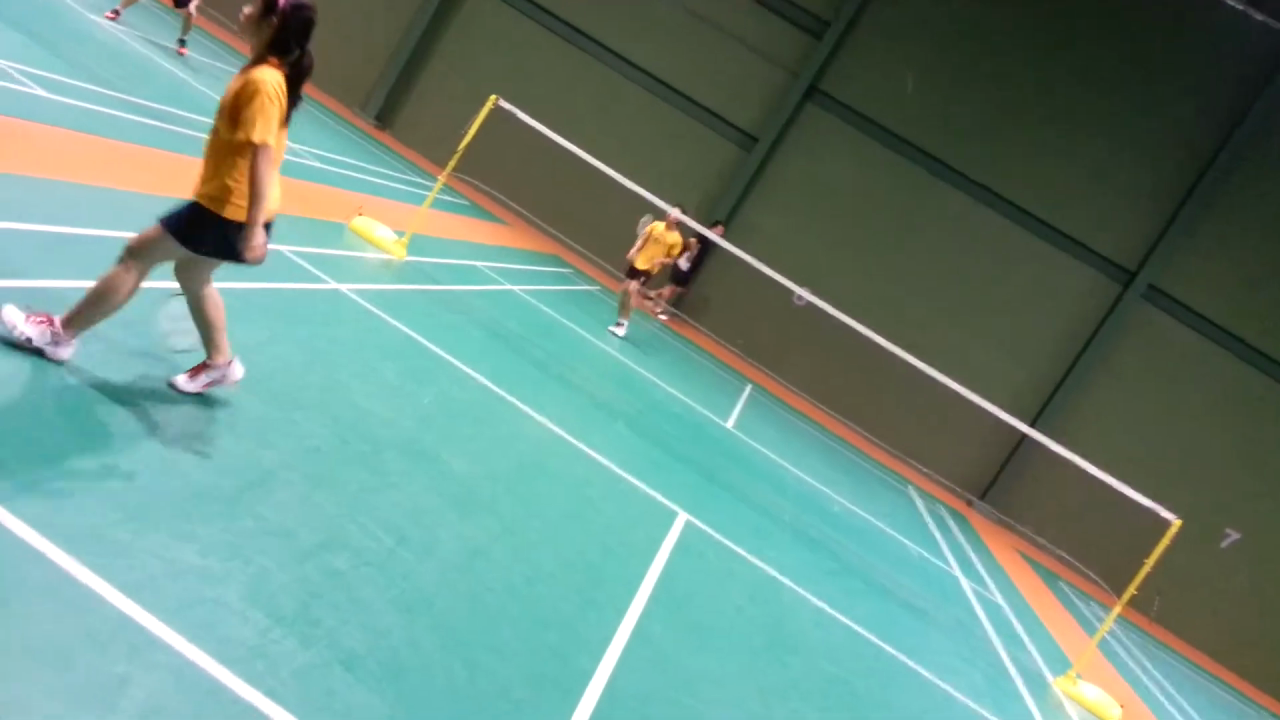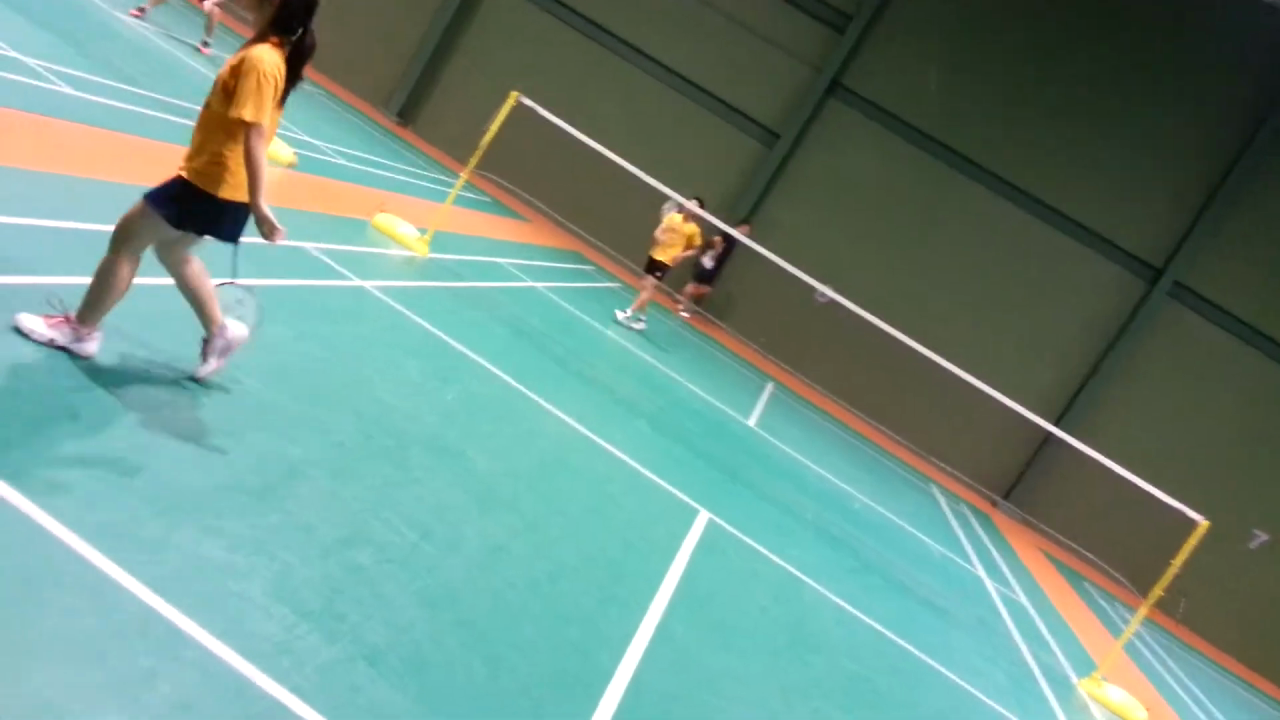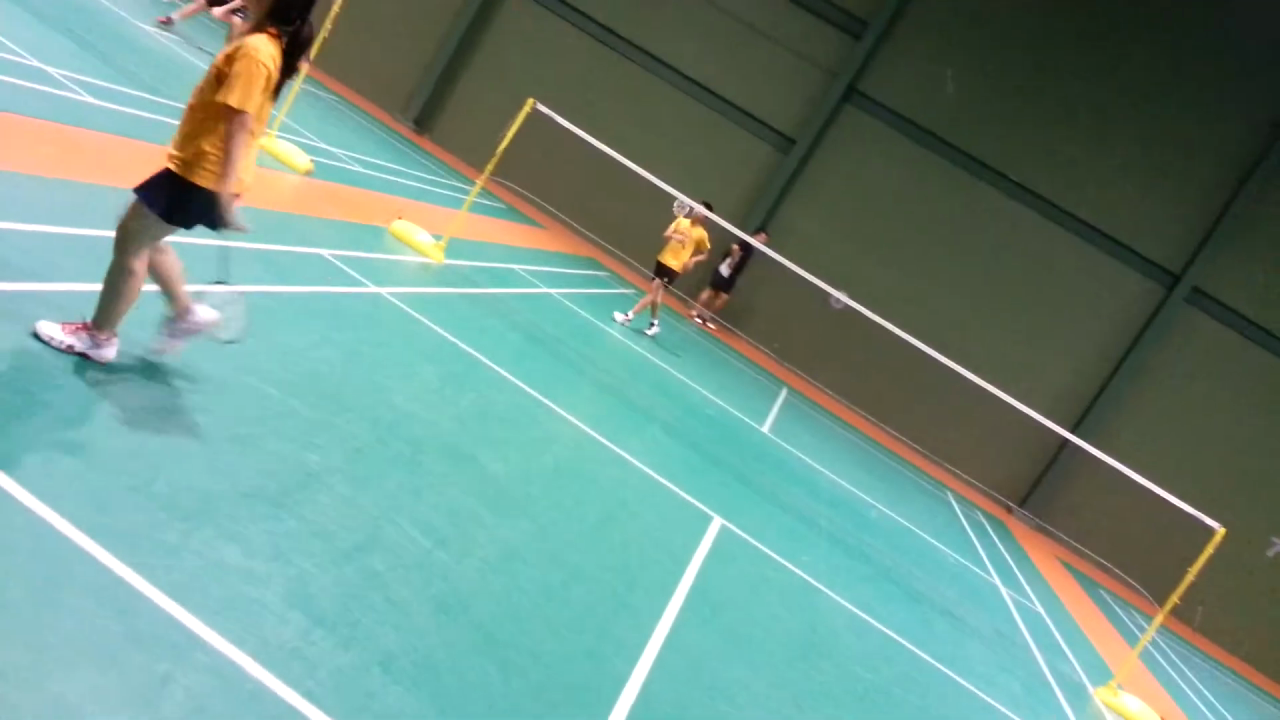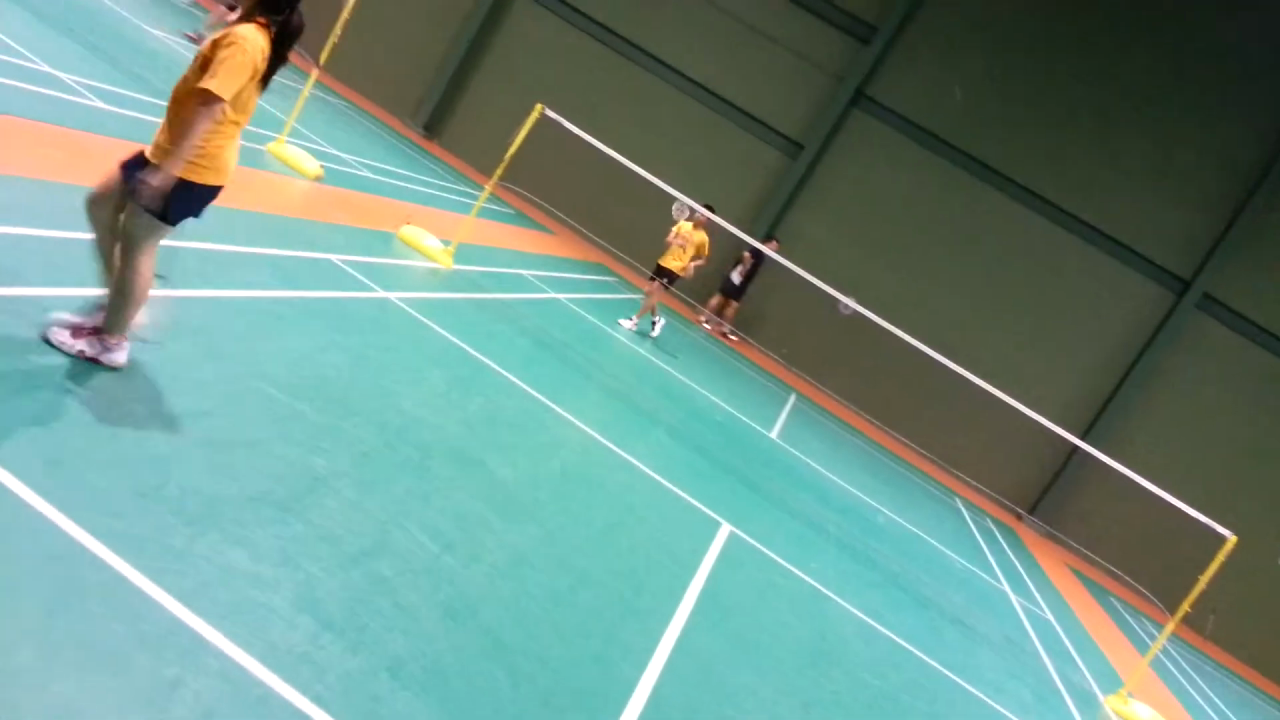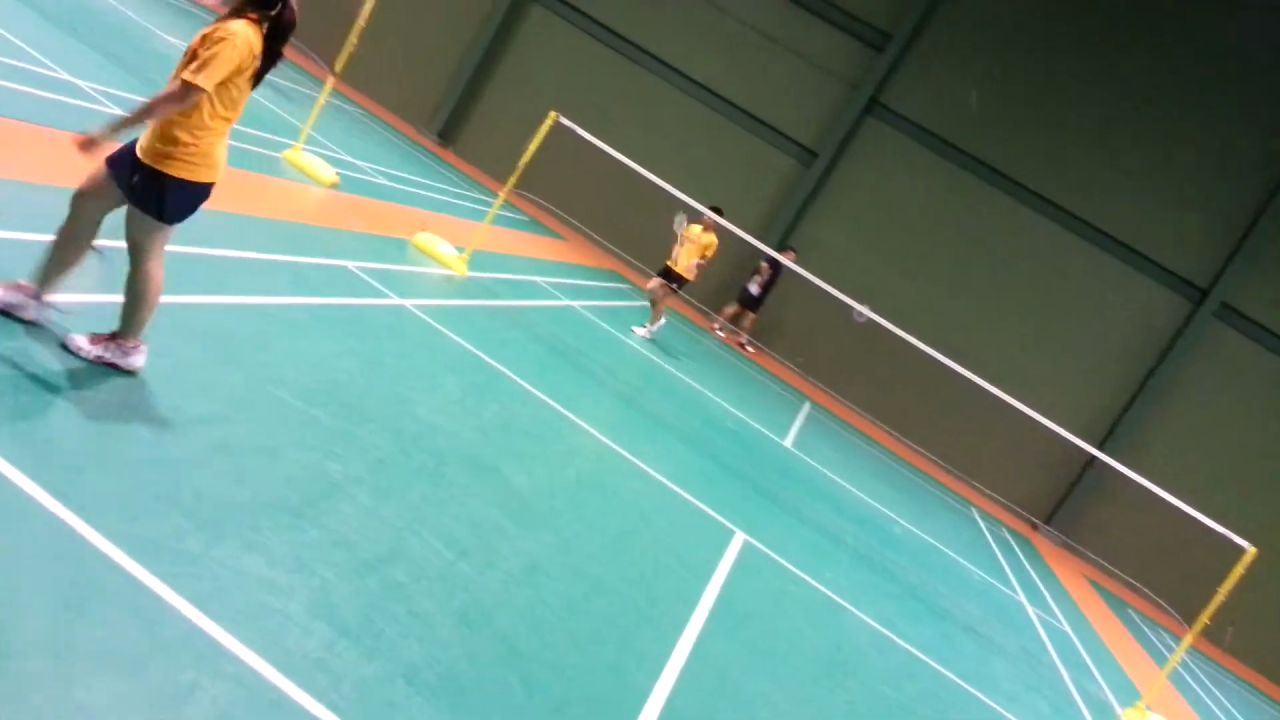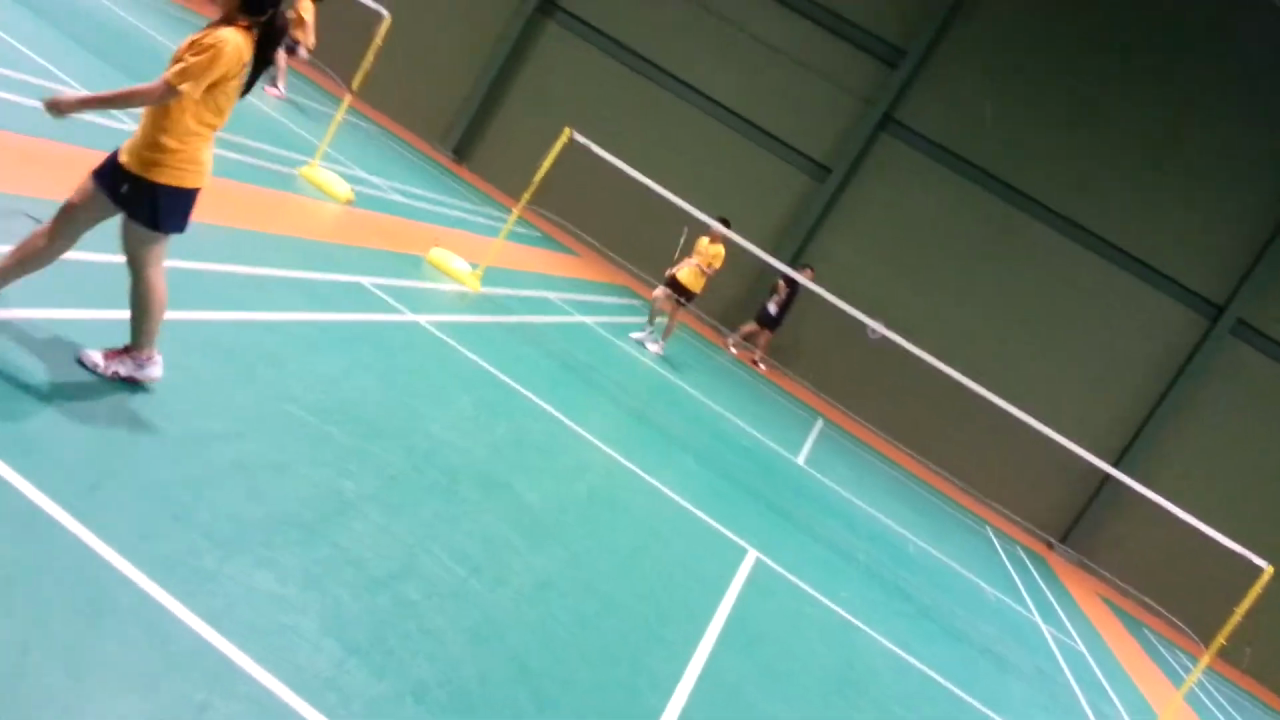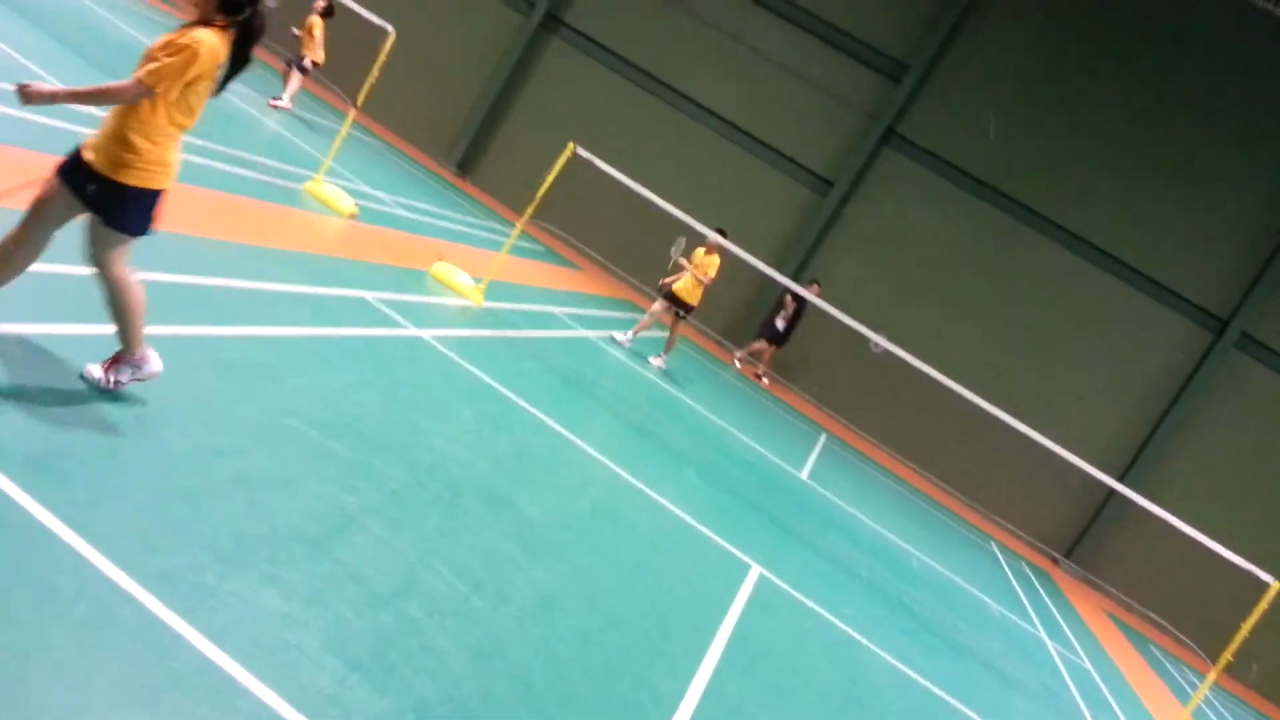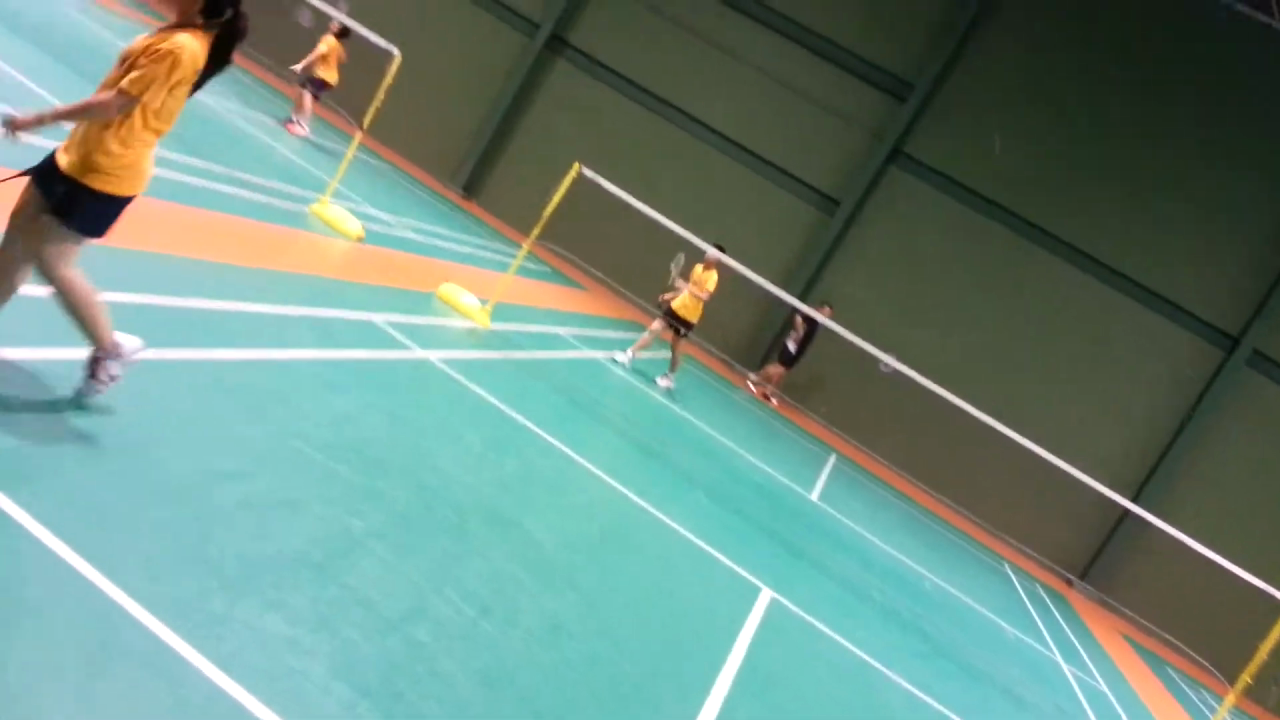
dt=0.1s
person 1, frame 1
left shoulder: (262, 82)
right shoulder: (267, 75)
left elbow: (260, 159)
left wrist: (254, 227)
left hip: (229, 210)
right hip: (234, 206)
left knee: (134, 258)
right knee: (192, 277)
left ankle: (60, 333)
right ankle: (220, 362)
person 1, frame 2
left shoulder: (259, 59)
right shoulder: (268, 51)
left elbow: (253, 136)
left wrist: (258, 204)
left hip: (212, 182)
right hip: (215, 178)
left knee: (126, 238)
right knee: (173, 251)
left ankle: (80, 330)
right ankle: (220, 331)
person 1, frame 3
left shoulder: (254, 48)
right shoulder: (267, 44)
left elbow: (235, 124)
left wrist: (224, 194)
left hip: (202, 175)
right hip: (198, 166)
left knee: (131, 242)
right knee: (144, 241)
left ankle: (100, 336)
right ankle: (186, 312)
person 1, frame 4
left shoulder: (243, 39)
right shoulder: (249, 31)
left elbow: (208, 107)
left wrist: (162, 173)
left hip: (188, 167)
right hip: (170, 152)
left knee: (136, 242)
right knee: (101, 203)
left ankle: (110, 341)
right ankle: (110, 310)
person 1, frame 5
left shoulder: (237, 35)
left elbow: (183, 94)
left wrist: (111, 130)
left hip: (181, 165)
right hip: (158, 150)
left knee: (145, 249)
right knee: (85, 204)
left ankle: (129, 345)
right ankle: (34, 295)
person 1, frame 6
left shoulder: (227, 42)
right shoulder: (231, 34)
left elbow: (161, 92)
left wrist: (80, 103)
left hip: (166, 171)
right hip: (143, 155)
left knee: (143, 261)
right knee: (69, 218)
left ankle: (142, 357)
person 1, frame 7
left shoulder: (201, 44)
right shoulder: (199, 35)
left elbow: (133, 91)
left wrist: (54, 94)
left hip: (133, 170)
right hip: (106, 153)
left knee: (109, 262)
right knee: (35, 222)
left ankle: (137, 358)
person 1, frame 8
left shoulder: (181, 48)
right shoulder: (172, 34)
left elbow: (116, 103)
left wrist: (40, 119)
left hip: (105, 174)
right hip: (80, 156)
left knee: (50, 262)
left ankle: (111, 349)
